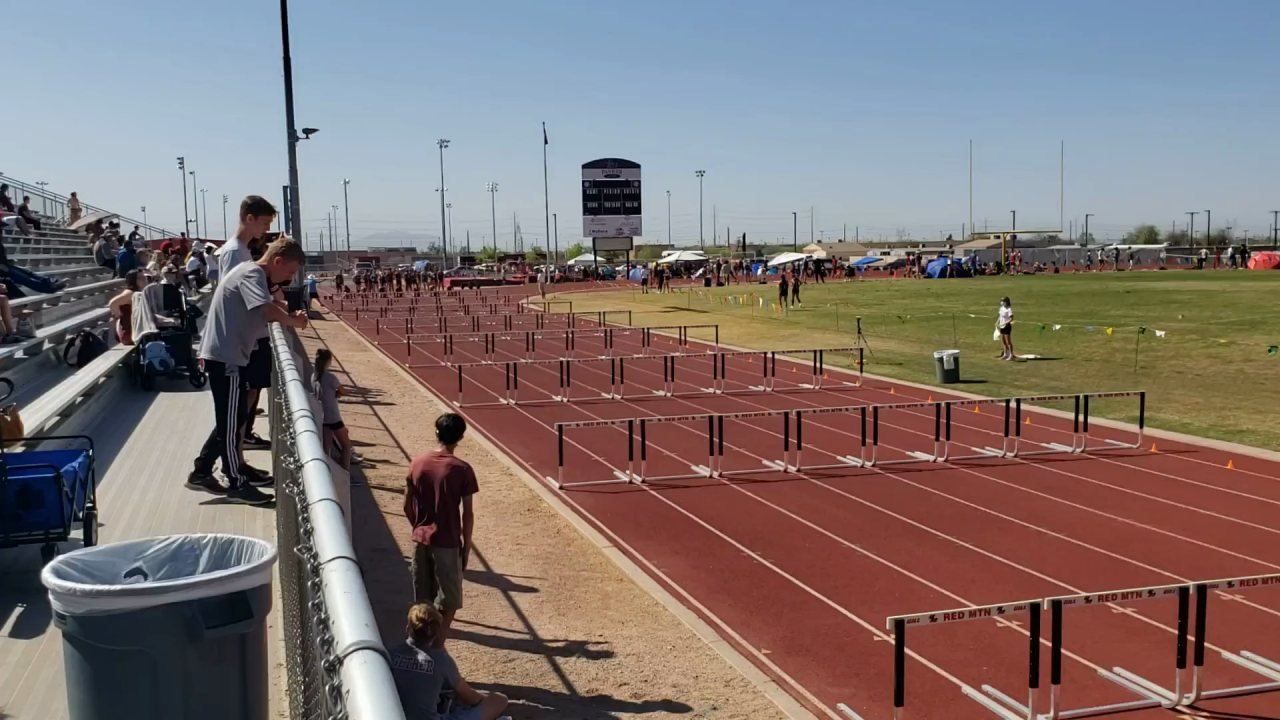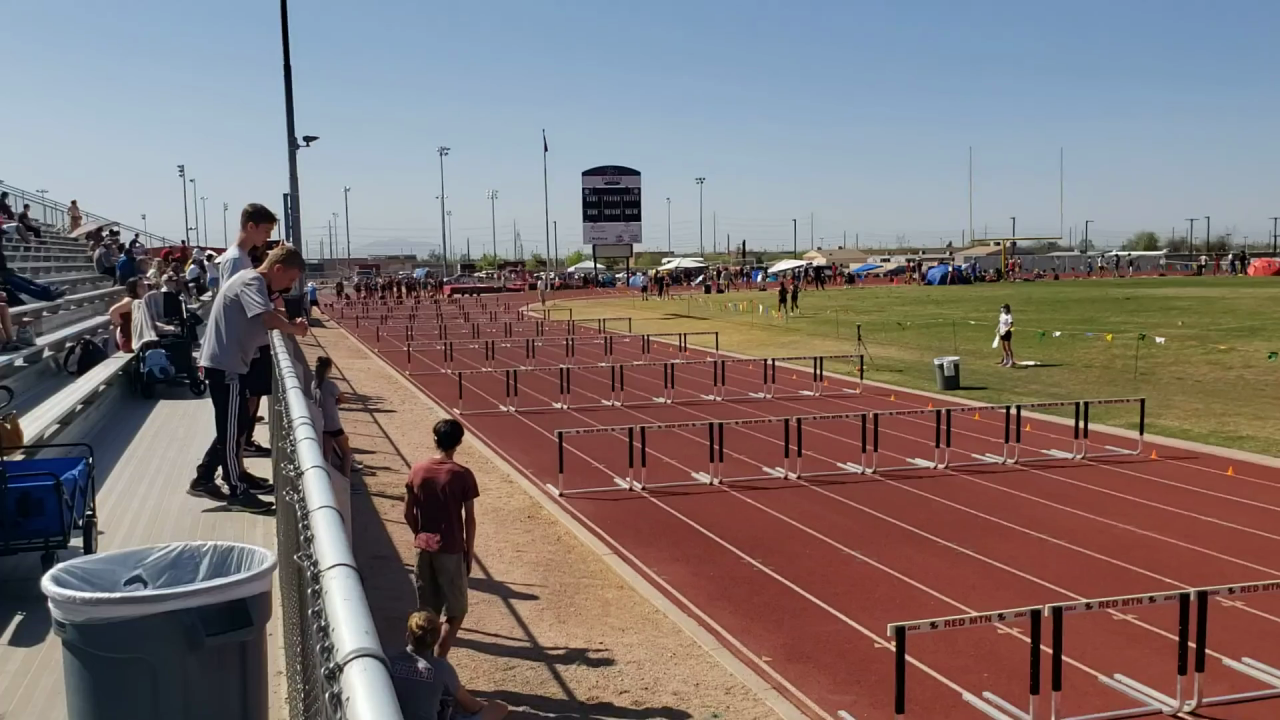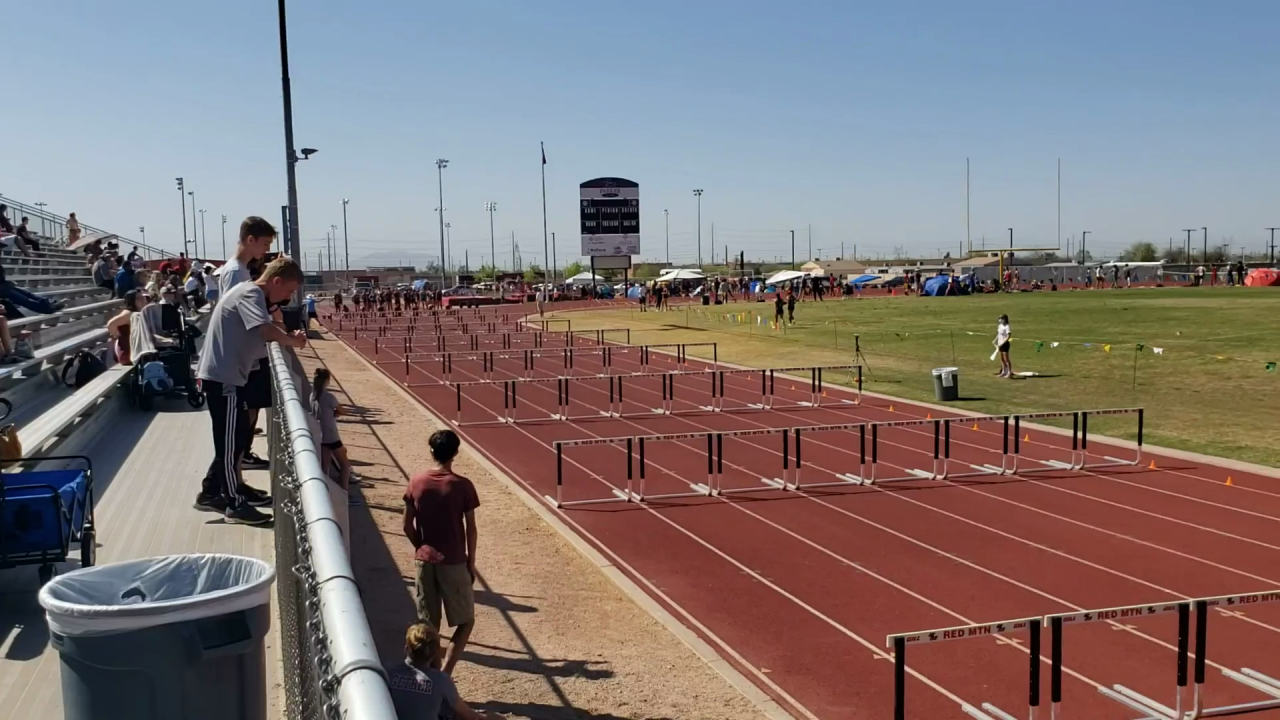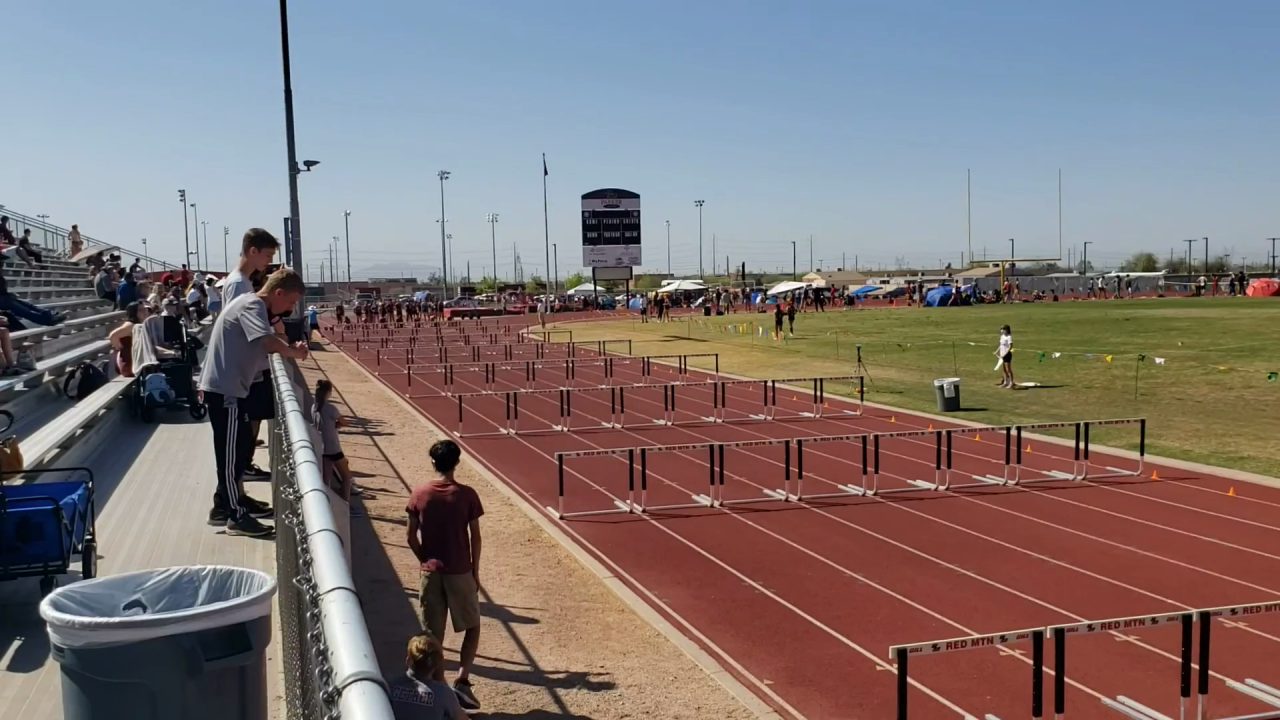
dt=0.1s
person 1, frame 1
left shoulder: (252, 273)
right shoulder: (252, 273)
left elbow: (267, 308)
right elbow: (269, 311)
left wrist: (288, 316)
right wrist: (295, 321)
left hip: (226, 355)
right hip: (225, 357)
left knee: (235, 418)
right knee: (231, 421)
left ankle: (202, 471)
right ankle: (237, 485)
person 1, frame 2
left shoulder: (252, 281)
right shoulder: (252, 281)
left elbow: (268, 317)
right elbow: (269, 319)
left wrist: (289, 324)
right wrist: (295, 328)
left hip: (227, 363)
right hip: (225, 365)
left knee: (237, 425)
right knee: (231, 429)
left ankle: (204, 478)
right ankle: (237, 492)
person 1, frame 3
left shoulder: (251, 293)
right shoulder: (251, 293)
left elbow: (264, 330)
right elbow: (268, 331)
left wrist: (288, 337)
right wrist: (293, 340)
left hip: (227, 375)
right hip: (222, 377)
left knee: (239, 437)
right knee: (229, 441)
left ankle: (213, 492)
right ankle: (235, 505)
person 1, frame 4
left shoulder: (253, 305)
right shoulder: (252, 305)
left elbow: (266, 342)
right elbow: (270, 343)
left wrist: (290, 349)
right wrist: (295, 352)
left hip: (229, 387)
right hip: (224, 389)
left knee: (242, 448)
right knee: (231, 453)
left ankle: (226, 503)
right ankle: (236, 517)
person 2, frame 1
left shoulder: (245, 249)
right shoulder: (233, 251)
left wrist: (272, 294)
left hip: (255, 332)
left knee: (254, 388)
right knee: (248, 390)
left ankle: (245, 433)
right ankle: (239, 437)
person 2, frame 2
left shoulder: (245, 256)
right shoulder: (234, 259)
left wrist: (272, 302)
left knee: (254, 395)
right knee: (248, 398)
left ankle: (245, 441)
right ankle: (239, 445)
person 2, frame 3
left shoulder: (244, 270)
right shoulder: (234, 272)
left wrist: (270, 313)
left hip: (255, 353)
left knee: (252, 408)
right knee: (247, 410)
left ankle: (244, 453)
right ankle: (240, 456)
person 2, frame 4
left shoulder: (246, 282)
right shoulder: (237, 283)
left wrist: (272, 326)
left knee: (254, 420)
right knee: (249, 422)
left ankle: (245, 465)
right ankle: (241, 468)
person 3, frame 1
left shoulder: (418, 463)
right shoulder: (462, 469)
left elbow: (407, 506)
right elbow: (467, 514)
right wrist: (466, 547)
left hip: (420, 543)
right hip: (447, 545)
right knee: (447, 608)
person 3, frame 2
left shoulder: (417, 470)
right shoulder: (462, 475)
left elbow: (408, 514)
right elbow: (469, 519)
right wrist: (469, 553)
left hip: (423, 550)
right hip: (451, 552)
right knee: (455, 614)
person 3, frame 3
left shoulder: (417, 482)
right shoulder: (462, 485)
left elbow: (407, 524)
right elbow: (471, 528)
right wrist: (471, 561)
left hip: (424, 561)
right hip: (453, 563)
left knee: (429, 626)
right knee: (465, 622)
right ankle: (444, 674)
person 3, frame 4
left shoulder: (418, 493)
right shoulder: (467, 495)
left elbow: (411, 537)
right elbow: (475, 538)
right wrist: (475, 571)
left hip: (430, 573)
right hip: (459, 572)
left knee: (433, 637)
right knee: (472, 627)
right ankle: (462, 681)
